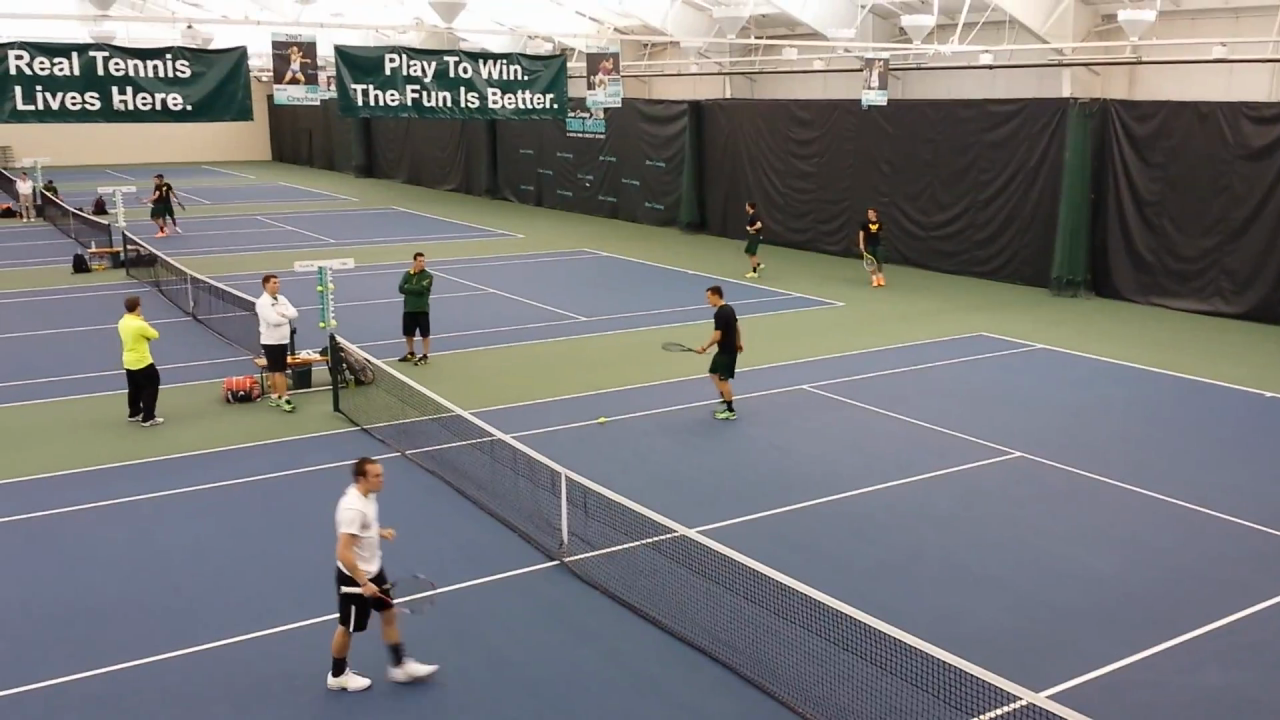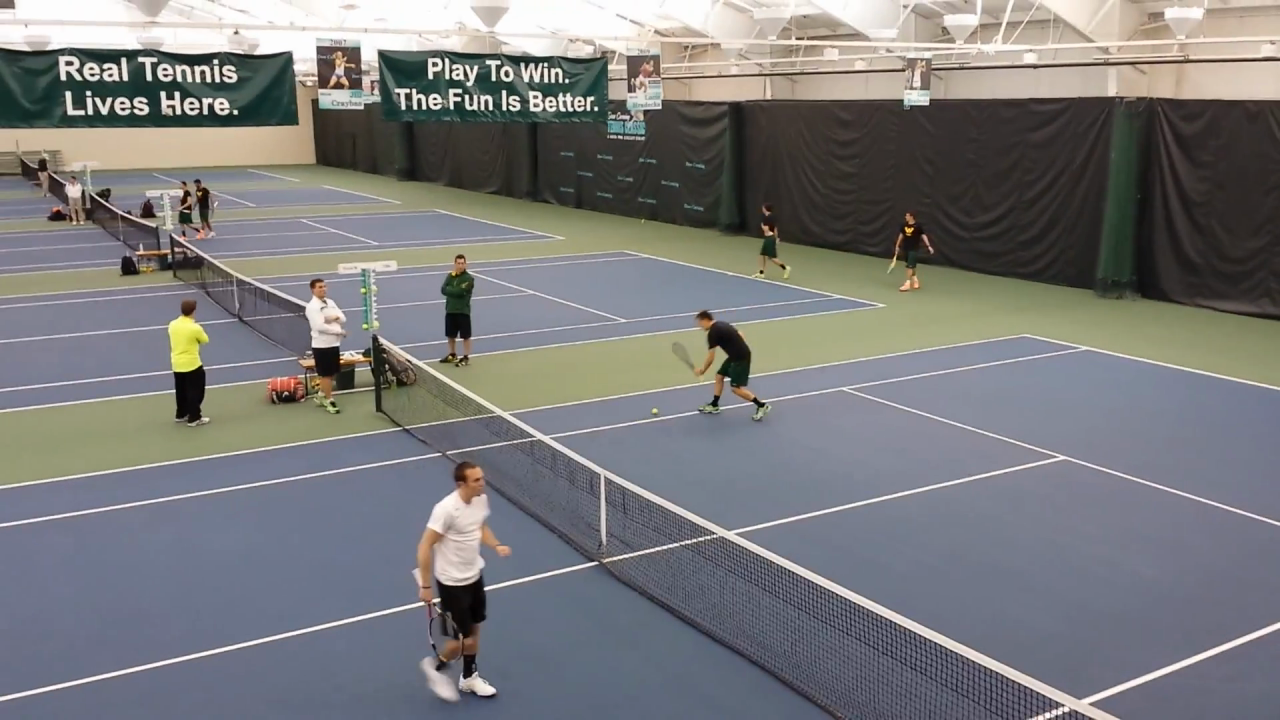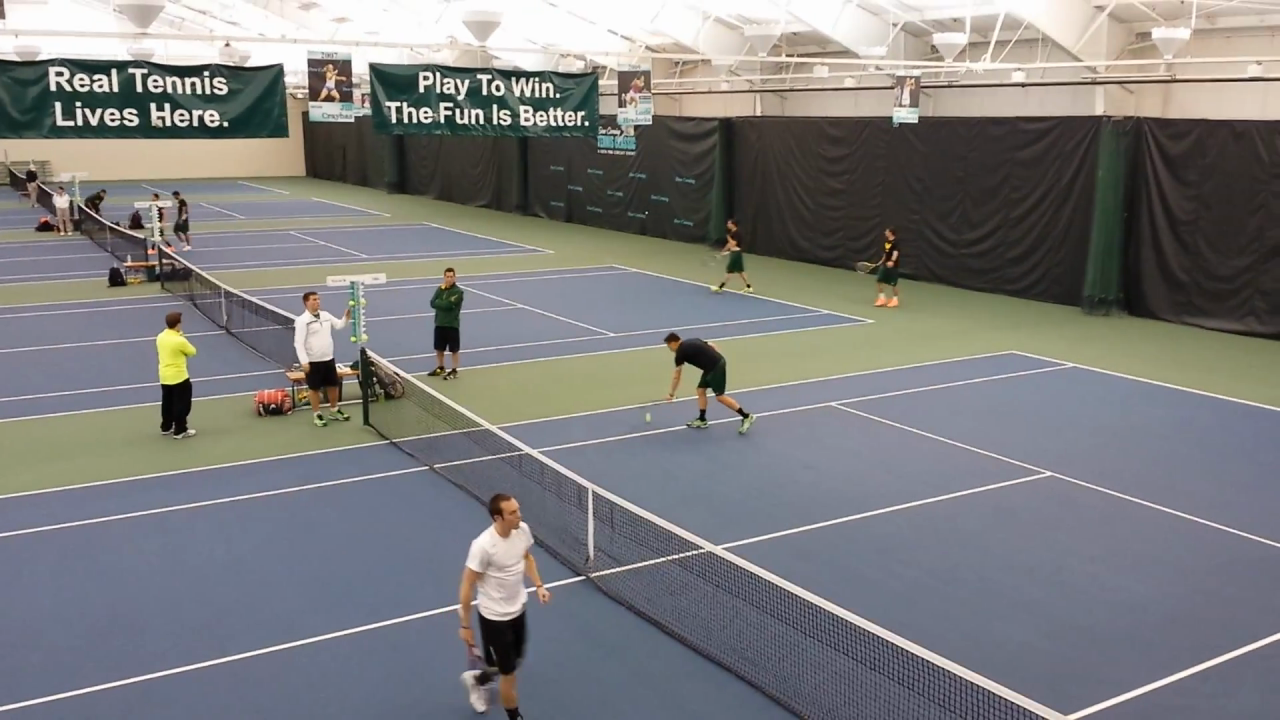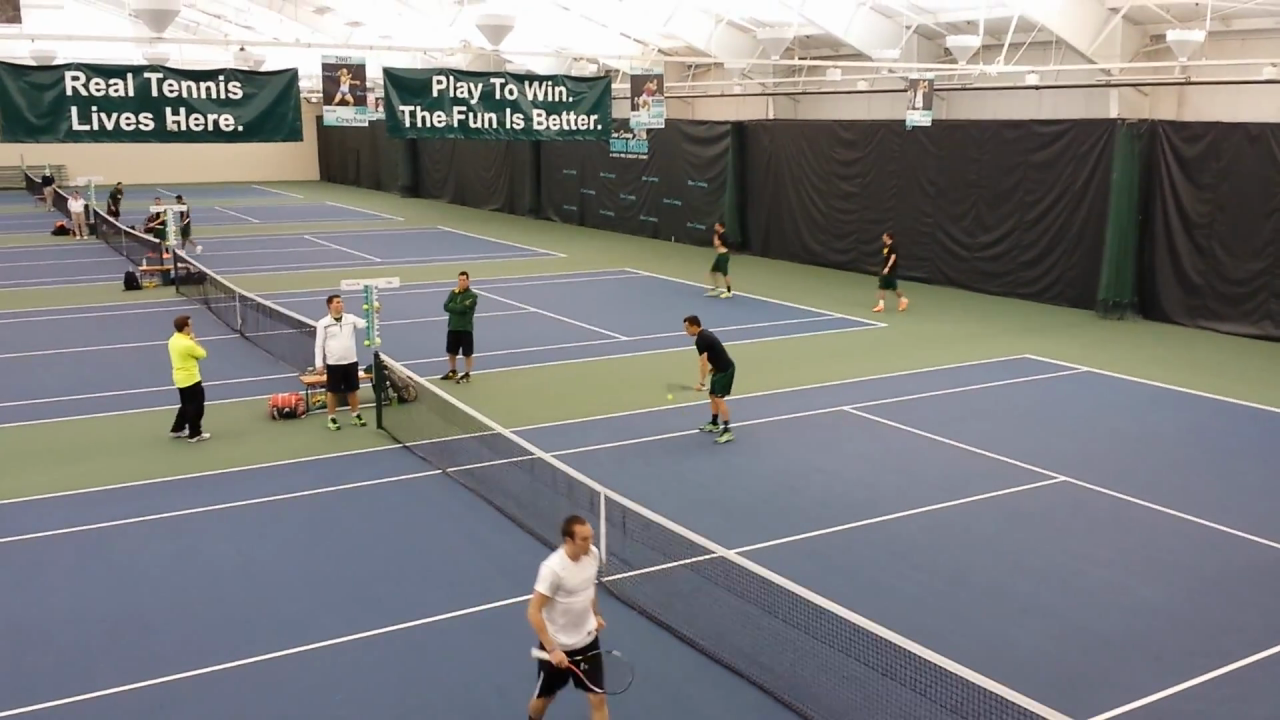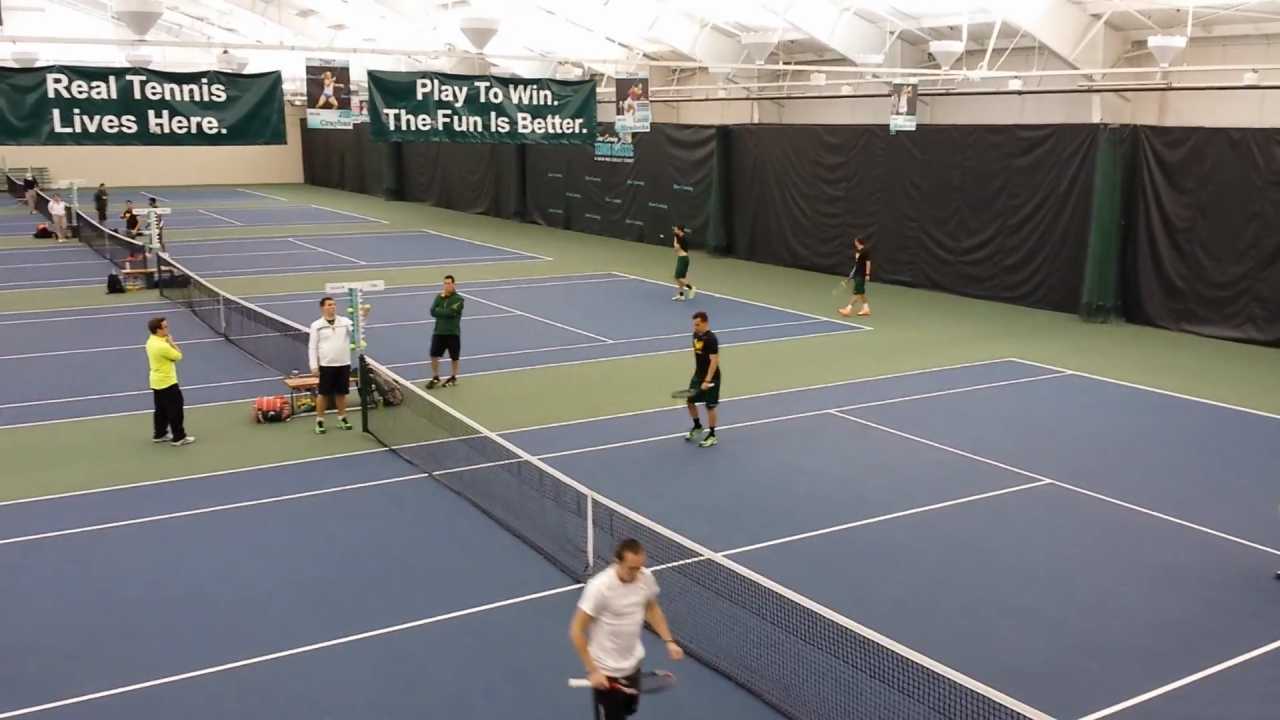
dt=0.4s
person 1, frame 1
left shoulder: (365, 495)
right shoulder: (353, 508)
right elbow: (343, 552)
left wrist: (379, 532)
right wrist: (363, 583)
left hip: (372, 568)
right hip: (354, 576)
left knee: (389, 614)
right knee: (349, 627)
left ankle: (401, 666)
right ankle: (337, 675)
person 1, frame 2
left shoulder: (481, 500)
right shoulder: (446, 509)
right elbow: (425, 547)
left wrist: (496, 545)
right wrist: (425, 586)
left hip: (474, 576)
right hip: (452, 583)
left knee: (474, 628)
right knee: (465, 639)
left ankle: (469, 676)
right ankle: (437, 667)
person 1, frame 3
left shoulder: (522, 530)
right shoulder: (483, 546)
right elbow: (466, 587)
left wrist: (538, 585)
right wrist: (465, 625)
left hip: (518, 610)
right hip: (494, 617)
left knee: (506, 662)
right knee: (509, 673)
left ankle: (476, 679)
person 1, frame 4
left shoulder: (592, 554)
right shoulder: (552, 568)
right elbow: (534, 612)
right wrist: (552, 649)
left hip: (587, 639)
right hip: (558, 646)
left knee: (598, 700)
right knee: (544, 698)
person 1, frame 5
left shoulder: (645, 577)
right shoulder: (599, 587)
right elbow: (576, 630)
left wrist: (669, 641)
right wrist: (592, 670)
left hip: (633, 664)
right hip: (607, 672)
